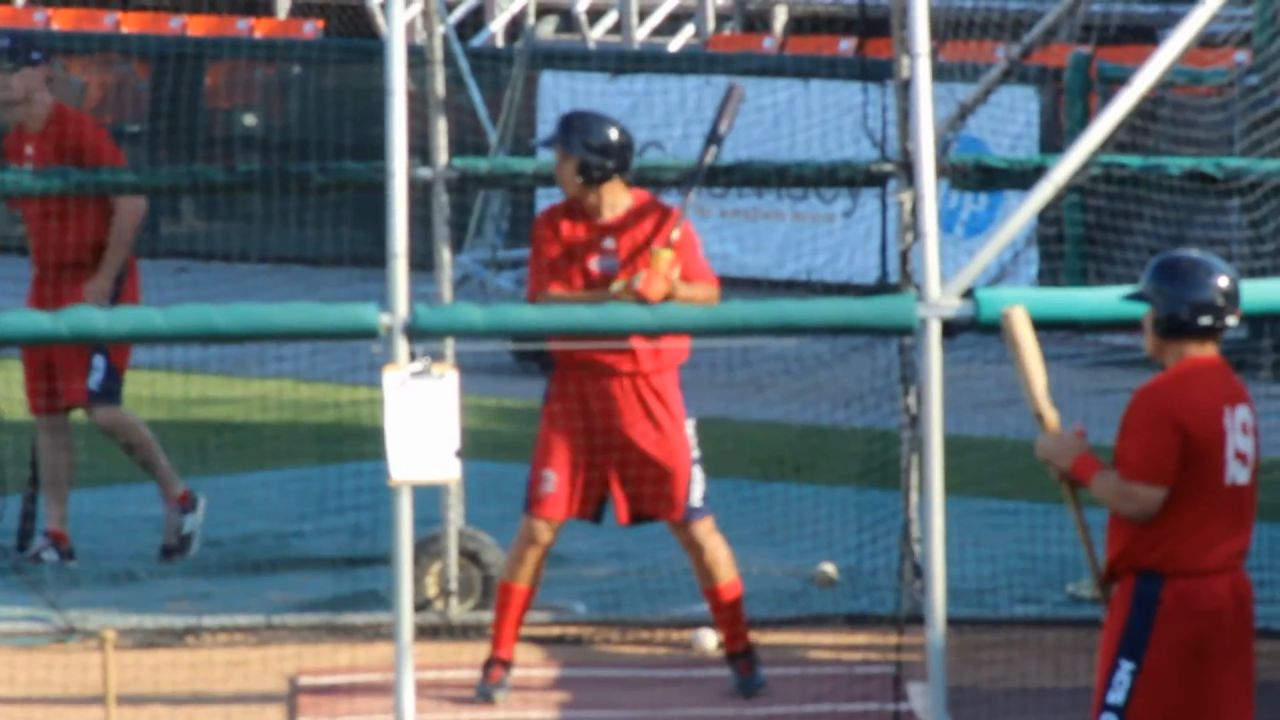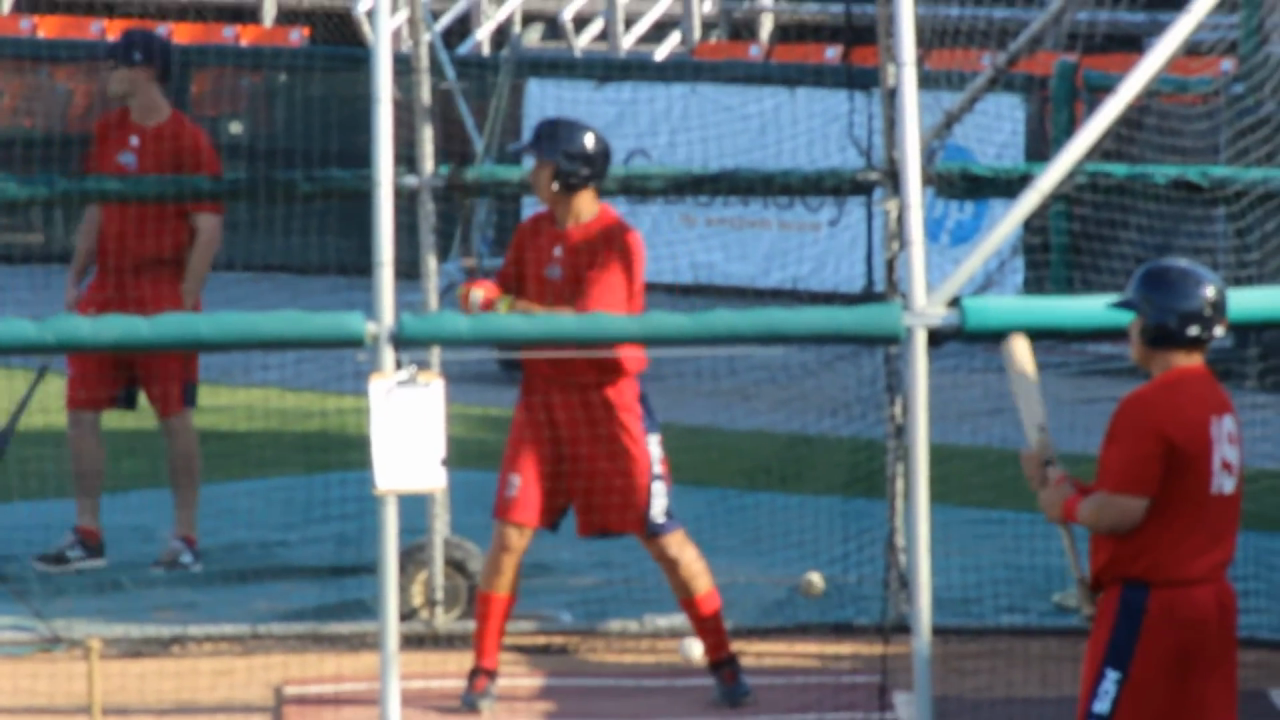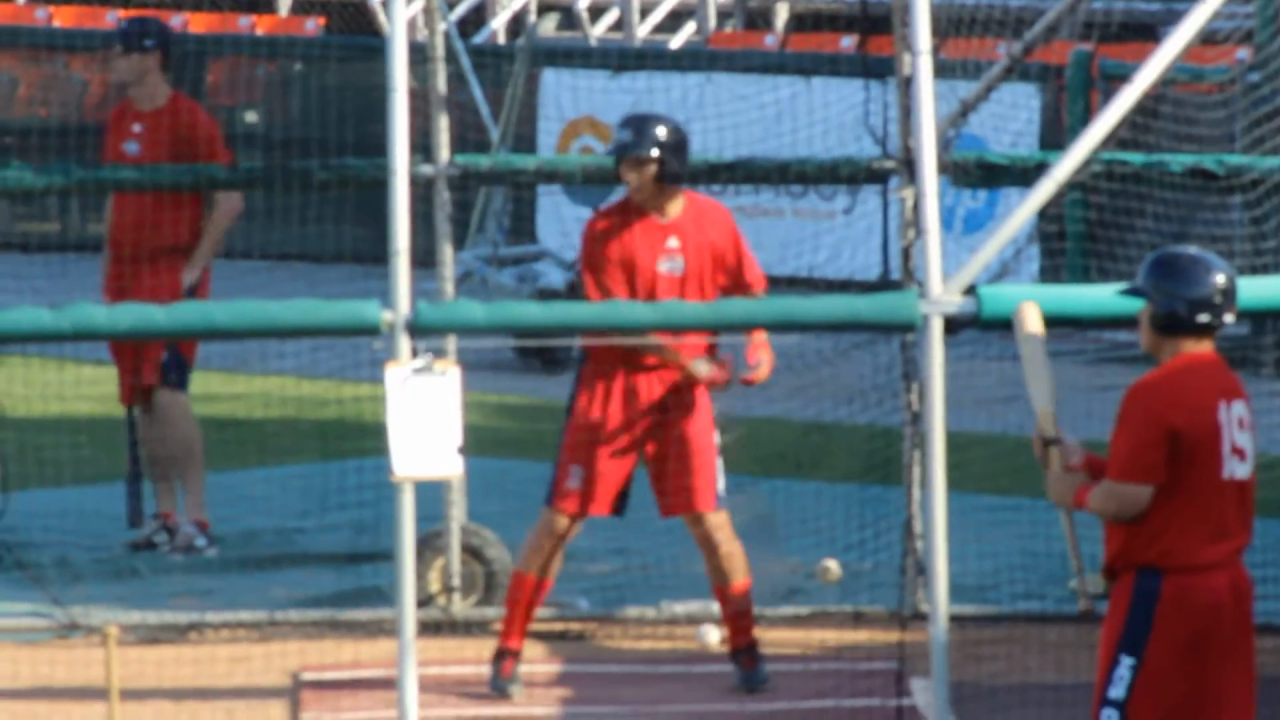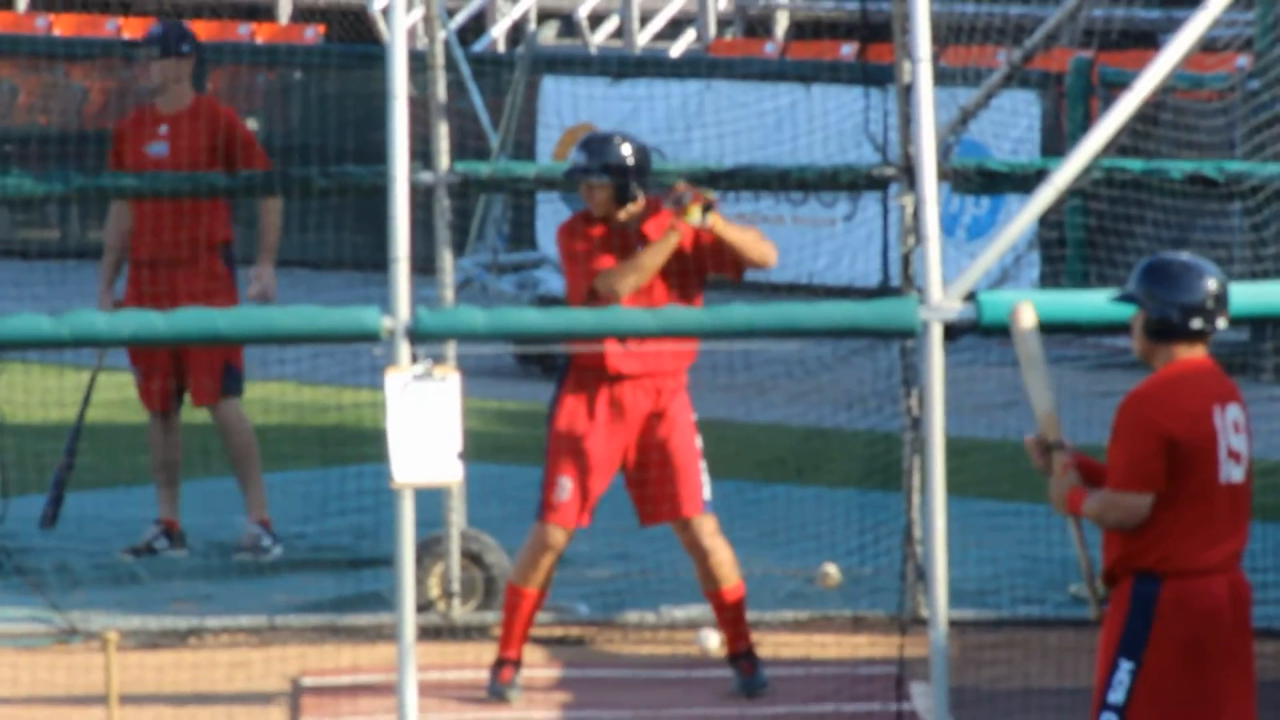
dt=0.7s
person 1, frame 1
left shoulder: (663, 221)
right shoulder: (552, 225)
left elbow: (709, 296)
right elbow: (547, 306)
left wrist: (671, 287)
right wrist: (618, 294)
left hip: (650, 388)
right hip: (576, 388)
left knee: (694, 525)
right knee: (538, 527)
left ankle: (740, 652)
right ankle: (499, 658)
person 1, frame 2
left shoulder: (616, 239)
right shoulder: (531, 232)
right elbow: (510, 302)
left wrist: (500, 304)
right wrist: (480, 298)
left hip: (610, 401)
right hip: (543, 396)
left knee: (663, 536)
right knee: (510, 534)
left ankle: (722, 660)
right ankle: (484, 668)
person 1, frame 3
left shoulder: (714, 220)
right shoulder: (606, 228)
left elbow: (748, 290)
left wrist: (757, 343)
right wrist: (683, 359)
left hip: (685, 390)
right hip: (612, 382)
left knee: (711, 521)
right knee: (560, 516)
left ankle: (744, 647)
right ankle: (509, 649)
person 1, frame 4
left shoulder: (685, 221)
right shoulder: (575, 233)
left elbow: (764, 256)
right elbow: (615, 286)
left wrist: (710, 219)
right wrist: (674, 228)
left hip: (663, 392)
right hip: (591, 394)
left knee: (699, 527)
right knee: (551, 530)
left ankle: (742, 651)
right ankle: (508, 657)
person 2, frame 1
left shoulder: (78, 129)
left elbow: (132, 202)
left wrist: (106, 277)
left hip: (98, 287)
right hip: (49, 287)
left knee: (101, 409)
right knee: (48, 415)
left ankle: (179, 498)
right ankle: (56, 536)
person 2, frame 2
left shoulder: (189, 141)
right shoulder: (106, 131)
left elbow: (208, 229)
right elbow: (95, 209)
left wrist: (185, 303)
right wrist: (75, 279)
left hip: (163, 293)
right hip: (107, 289)
left knee: (175, 416)
right knee: (81, 409)
left ankle: (185, 540)
right ankle: (86, 538)
person 2, frame 3
left shoulder: (190, 120)
right shoulder: (117, 121)
left elbow: (230, 200)
right elbow: (116, 201)
left wrist: (194, 269)
right wrist: (108, 277)
left hip: (173, 274)
right hip: (126, 277)
left knee: (167, 394)
right knee: (142, 401)
left ankle: (196, 522)
right ankle: (165, 520)
person 2, frame 4
left shoulder: (219, 122)
right shoulder: (130, 129)
left elbow: (269, 193)
right elbow: (122, 210)
left wrist: (266, 264)
right wrist: (106, 284)
left hip: (206, 279)
right hip: (147, 281)
left knee: (222, 403)
right knee: (159, 407)
left ankle: (261, 524)
right ankle: (168, 527)
person 3, frame 1
left shoulder: (1162, 396)
right shoulder: (1234, 392)
left elbow: (1138, 501)
left wrist: (1077, 460)
right wrist: (1086, 469)
left hip: (1163, 594)
right hip: (1226, 591)
person 3, frame 2
left shoulder: (1148, 406)
right shoulder: (1216, 401)
left elbow: (1120, 513)
left wrist: (1066, 504)
right wrist: (1066, 485)
left hip: (1148, 604)
right hip: (1209, 599)
person 3, frame 3
left shoulder: (1155, 392)
right shoulder: (1230, 387)
left elbow: (1126, 500)
left wrist: (1077, 492)
right wrist: (1084, 463)
left hip: (1161, 591)
right hip: (1226, 586)
person 3, frame 4
left shoulder: (1151, 400)
right shoulder: (1224, 391)
left elbow: (1126, 509)
left wrist: (1072, 496)
right wrist: (1078, 467)
left hip: (1161, 596)
right hip: (1223, 591)
